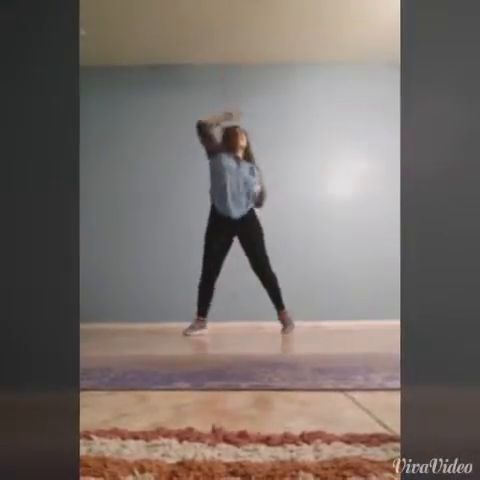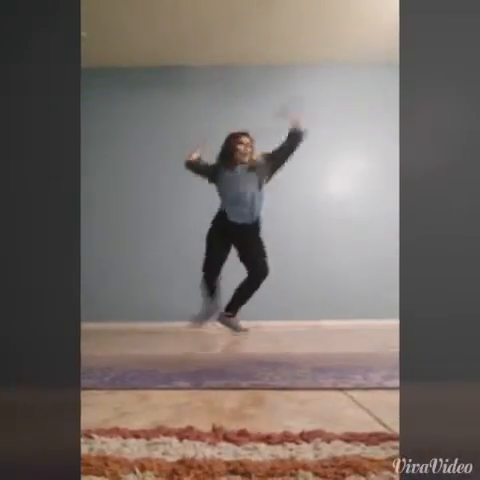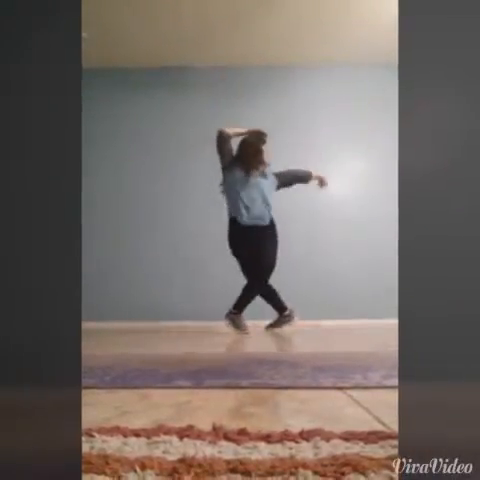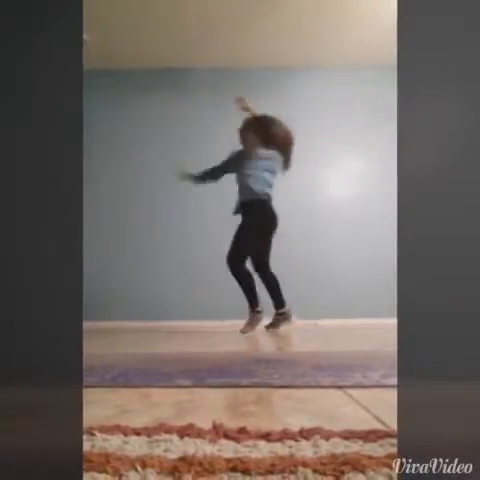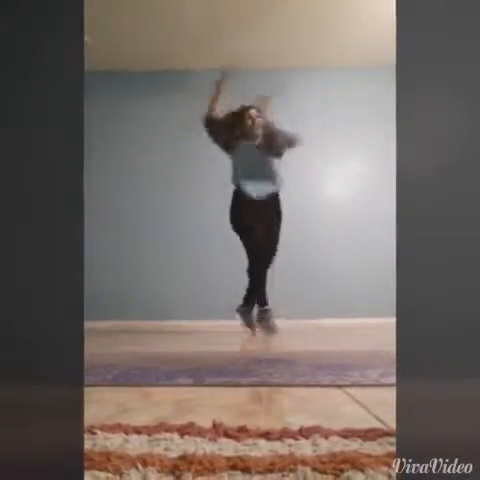
dt=0.4s
person 1, frame 1
left shoulder: (253, 168)
right shoulder: (218, 155)
left elbow: (259, 199)
right elbow: (202, 127)
left wrist: (259, 195)
right wrist: (224, 118)
left hip: (246, 220)
right hip: (220, 219)
left knee: (263, 267)
right knee: (209, 271)
left ankle: (282, 313)
right ankle: (201, 319)
person 1, frame 2
left shoulder: (263, 165)
right shoulder: (220, 170)
left elbow: (290, 145)
right elbow: (191, 164)
left wrist: (296, 128)
right wrist: (197, 153)
left hip: (249, 228)
right hip: (223, 225)
left knee: (259, 272)
right knee: (211, 270)
left ankle: (229, 314)
right ankle: (211, 305)
person 1, frame 3
left shoulder: (269, 176)
right shoulder: (231, 168)
left elbow: (293, 174)
right elbow: (222, 135)
left wrist: (314, 176)
right wrist: (247, 133)
left hip: (264, 230)
right hip: (239, 230)
left knee: (260, 277)
right knee: (255, 278)
left ankle: (236, 313)
right ankle: (284, 312)
person 1, frame 4
left shoulder: (247, 155)
right shoulder: (276, 154)
left elbow: (216, 171)
right elbow: (271, 128)
left wrist: (194, 176)
right wrist: (252, 112)
left hip: (256, 214)
right hip: (264, 213)
left knee: (235, 261)
right knee: (262, 266)
left ankle: (255, 310)
right ankle: (281, 311)
person 1, frame 5
left shoulder: (269, 145)
right shoulder: (234, 145)
left elbow: (285, 142)
right elbow: (211, 122)
left wrist: (267, 122)
right wrist: (217, 91)
left hip: (270, 203)
right hip: (244, 203)
left knee: (266, 255)
right knee: (258, 254)
left ankle: (248, 307)
right ankle: (263, 310)
